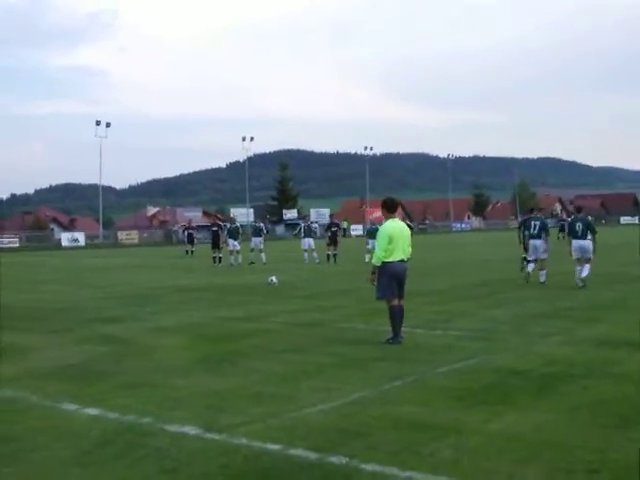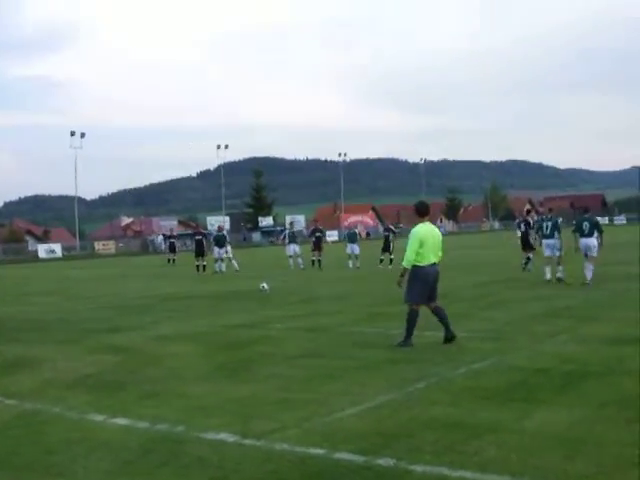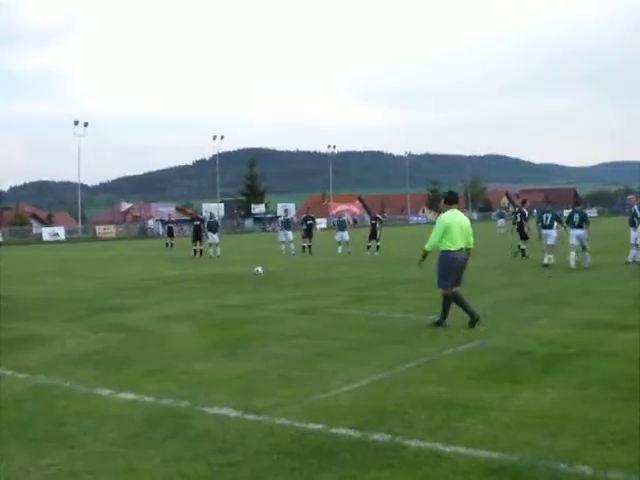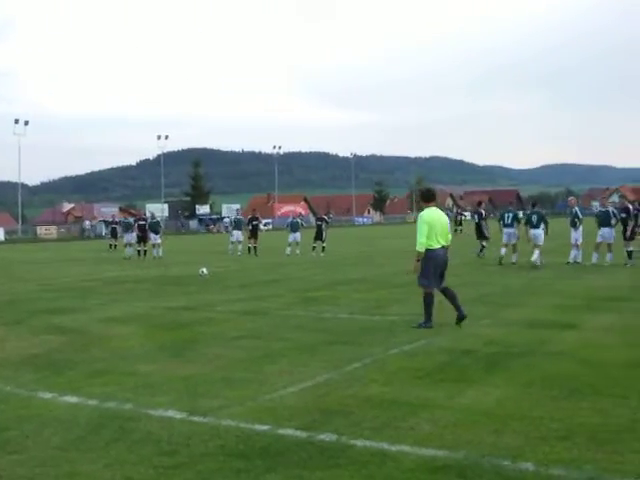
dt=0.7s
person 1, frame 1
left shoulder: (385, 228)
right shoulder: (404, 227)
left elbow: (379, 253)
right elbow: (409, 249)
left wrist: (373, 272)
left hip: (388, 266)
right hip: (402, 265)
left knee: (392, 301)
right knee: (399, 300)
left ankle: (396, 336)
right ankle: (398, 333)
person 1, frame 2
left shoulder: (416, 231)
right shoulder: (436, 231)
left elbow: (410, 257)
left wrist: (402, 275)
left hip: (420, 270)
right hip: (433, 269)
left knee: (414, 305)
right knee: (432, 303)
left ankle: (408, 339)
right ankle: (450, 332)
person 1, frame 3
left shoulder: (444, 217)
right shoulder: (464, 218)
left elbow: (433, 240)
right elbow: (469, 242)
left wrist: (423, 256)
right wrist: (466, 258)
left hip: (448, 255)
right hip: (460, 255)
left knee: (447, 289)
right knee: (451, 288)
left ankle: (472, 314)
right ankle: (442, 319)
person 1, frame 4
left shoulder: (423, 216)
right shoulder: (443, 215)
left elbow: (421, 241)
right elbow: (448, 238)
left wrist: (417, 260)
left hip: (430, 253)
right hip: (442, 252)
left knee: (427, 288)
right knee: (441, 284)
left ankle: (428, 321)
right ankle: (460, 311)
